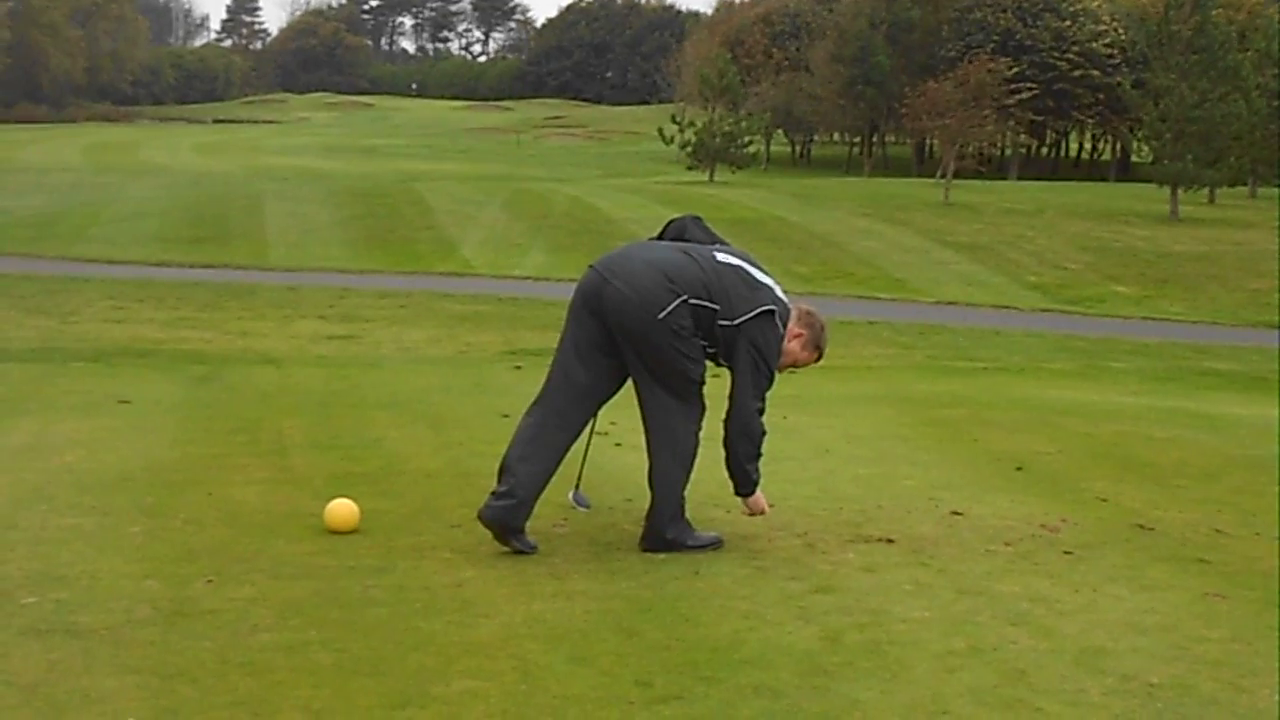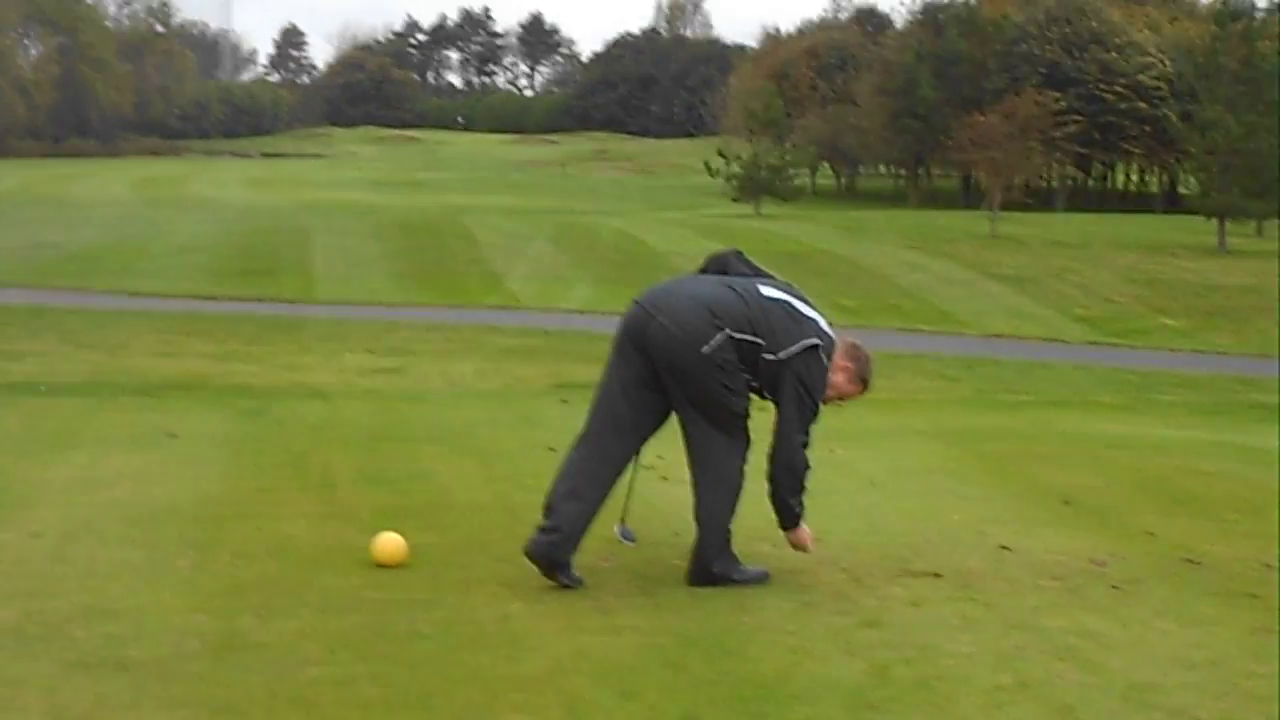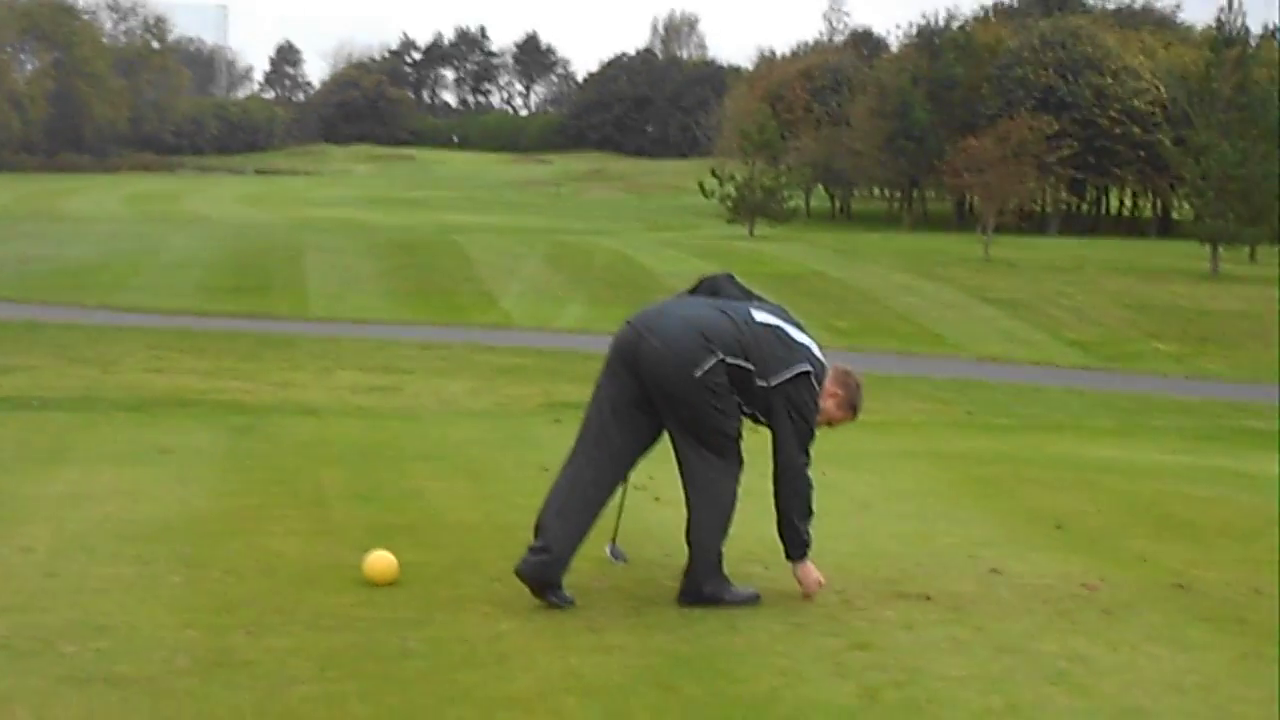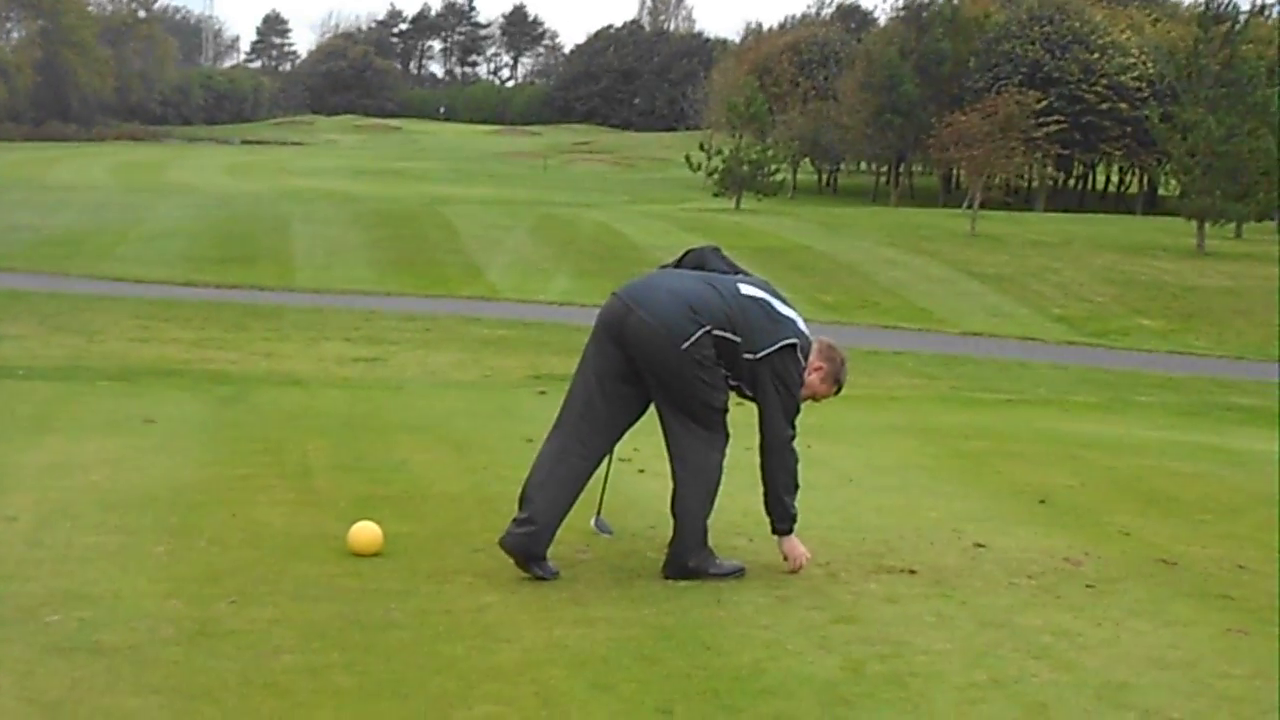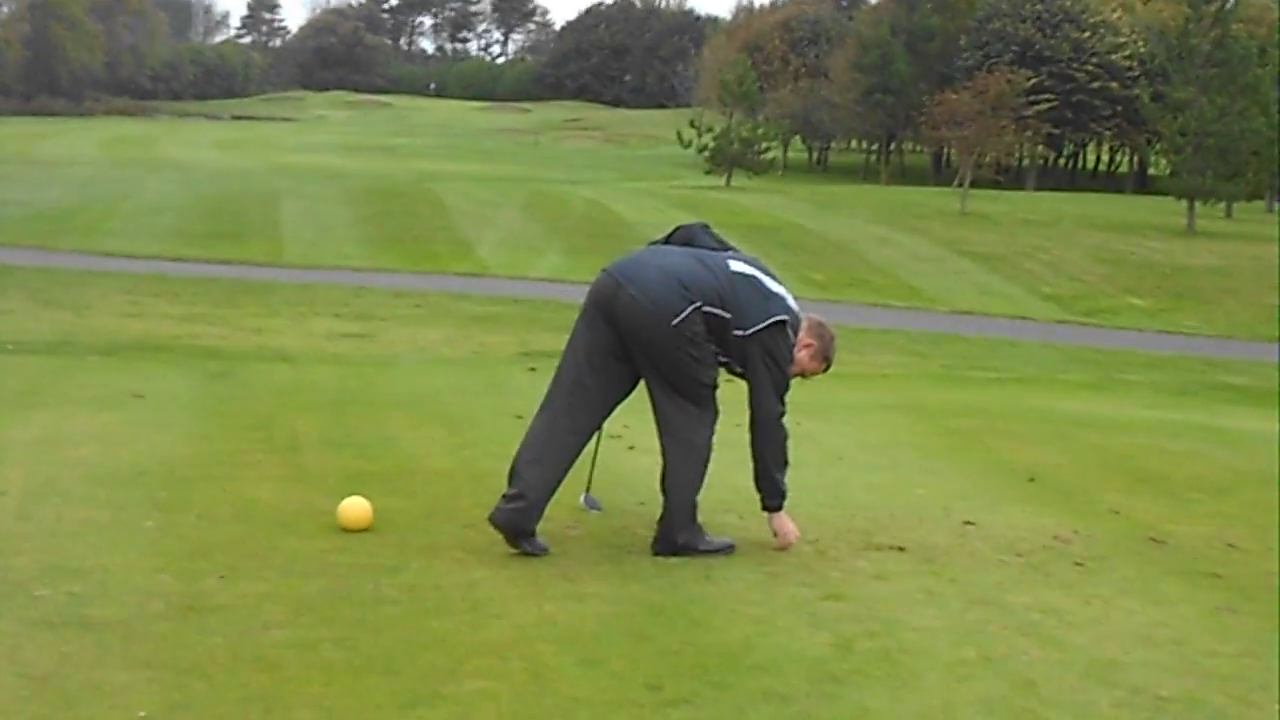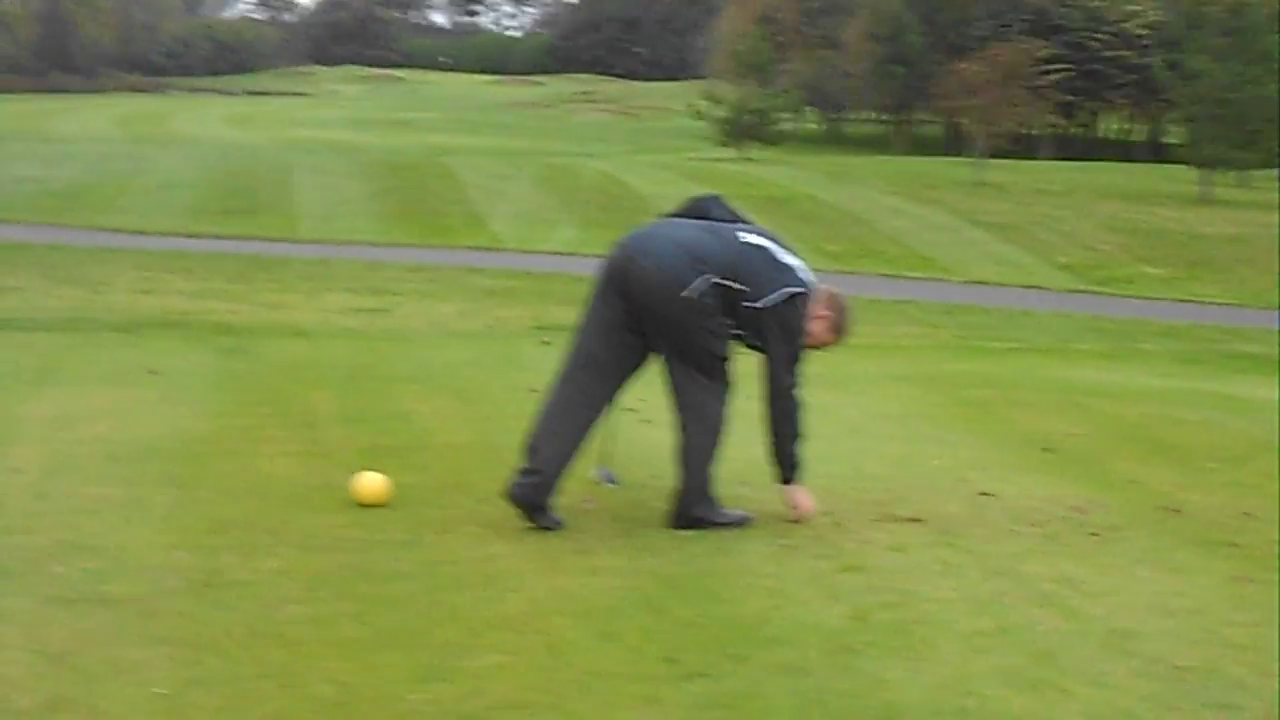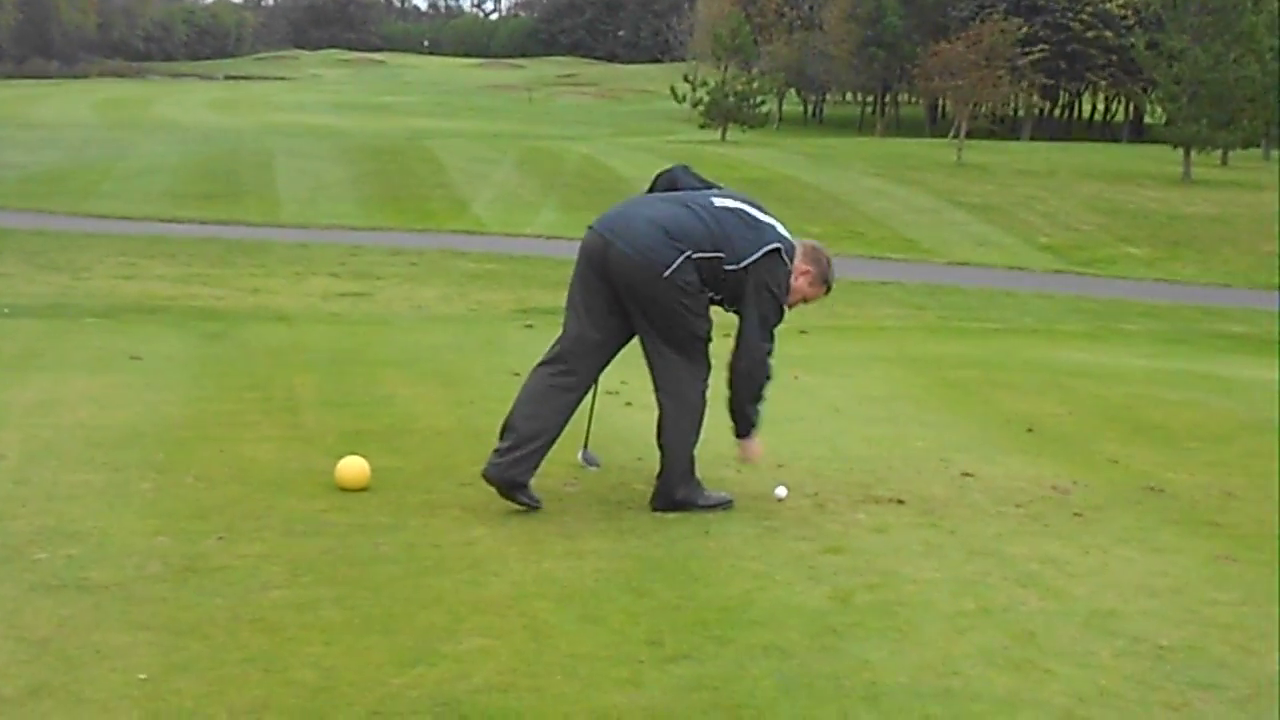
dt=0.4s
person 1, frame 1
left shoulder: (750, 281)
right shoulder: (765, 325)
left elbow: (685, 226)
right elbow: (744, 413)
right wrist: (747, 488)
left hip: (603, 276)
right hip: (652, 300)
left knee: (562, 403)
right knee: (680, 411)
left ankle: (506, 508)
right ankle: (667, 528)
person 1, frame 2
left shoulder: (793, 312)
right shoulder: (810, 358)
left elbow: (728, 260)
right elbow: (789, 445)
right wrist: (792, 522)
left hip: (649, 310)
right hip: (696, 335)
left knee: (607, 437)
right knee: (725, 445)
left ankle: (553, 543)
right ankle: (713, 561)
person 1, frame 3
left shoulder: (784, 333)
right shoulder: (800, 382)
left elbow: (719, 284)
right elbow: (791, 471)
right wrist: (799, 557)
left hip: (640, 331)
right hip: (687, 358)
left knee: (596, 459)
right knee: (717, 467)
left ankle: (542, 563)
right ankle: (705, 583)
person 1, frame 4
left shoulder: (767, 307)
right shoulder: (787, 355)
left elbow: (704, 256)
right elbow: (777, 444)
right wrist: (785, 531)
left hip: (627, 303)
right hip: (674, 330)
left knee: (581, 431)
right knee: (703, 440)
left ankle: (527, 535)
right ankle: (689, 555)
person 1, frame 5
left shoulder: (755, 283)
right shoulder: (776, 332)
left elbow: (693, 234)
right elbow: (767, 421)
right wrist: (775, 507)
left hip: (616, 280)
right hip: (664, 307)
left knee: (571, 406)
right knee: (692, 417)
left ankle: (517, 511)
right ankle: (679, 532)
person 1, frame 6
left shoulder: (770, 254)
right shoulder: (788, 301)
left elbow: (705, 207)
right elbow: (781, 393)
right wrist: (790, 480)
left hip: (630, 253)
right hip: (679, 280)
left knee: (586, 378)
right knee: (706, 390)
left ankle: (532, 486)
right ankle: (695, 505)
person 1, frame 7
left shoulder: (748, 217)
right shoulder: (772, 265)
left elbow: (675, 178)
right elbow: (752, 355)
right wrist: (745, 431)
left hip: (606, 233)
right hip: (658, 261)
left knee: (571, 357)
right knee: (686, 371)
left ankle: (510, 465)
right ankle: (677, 487)
